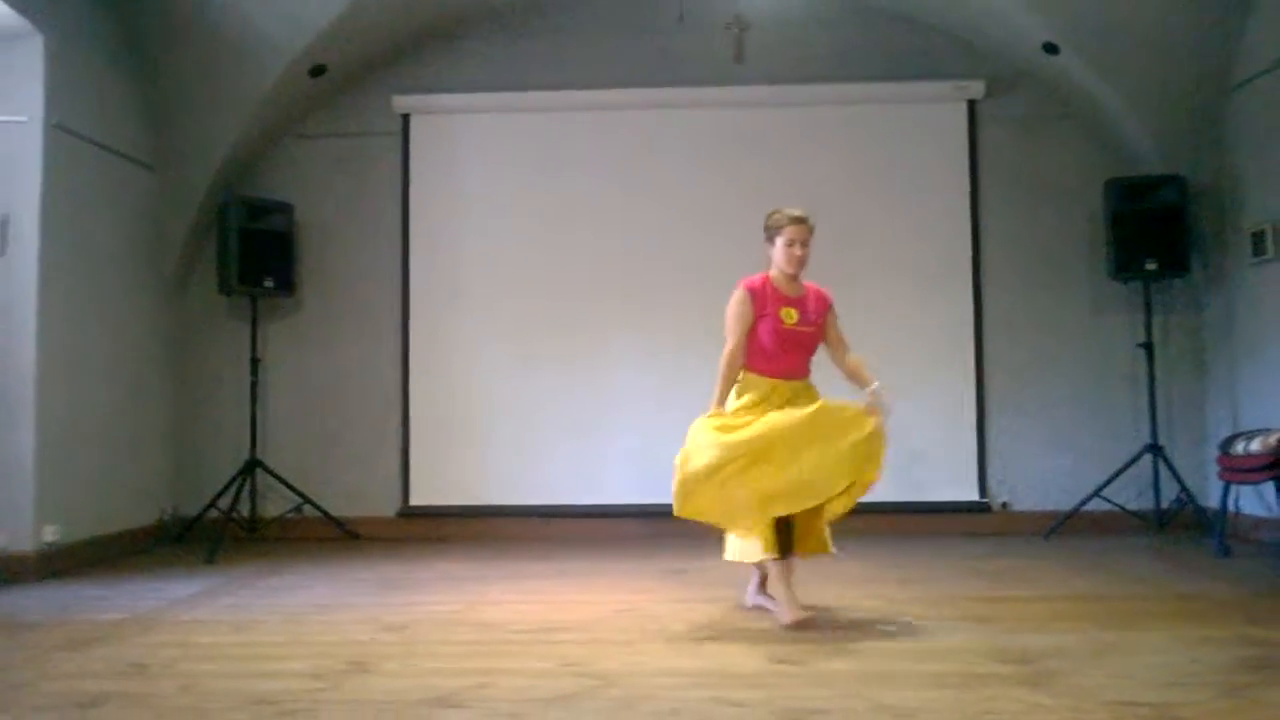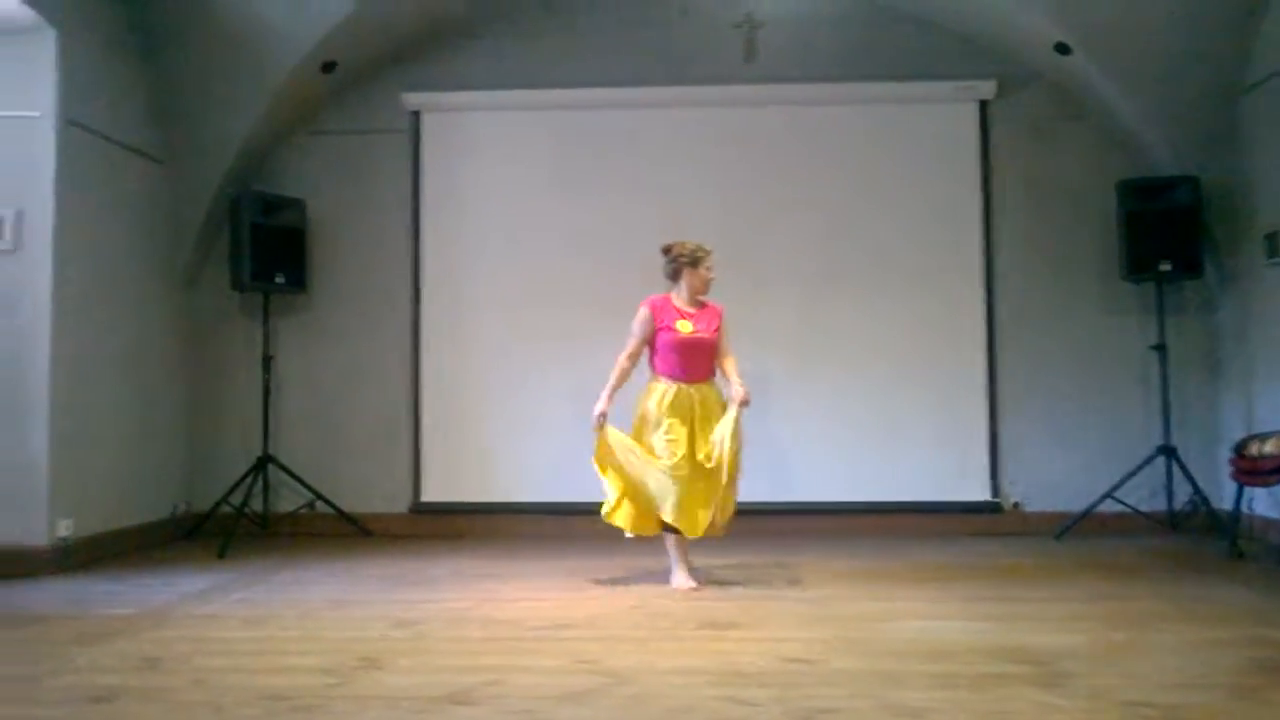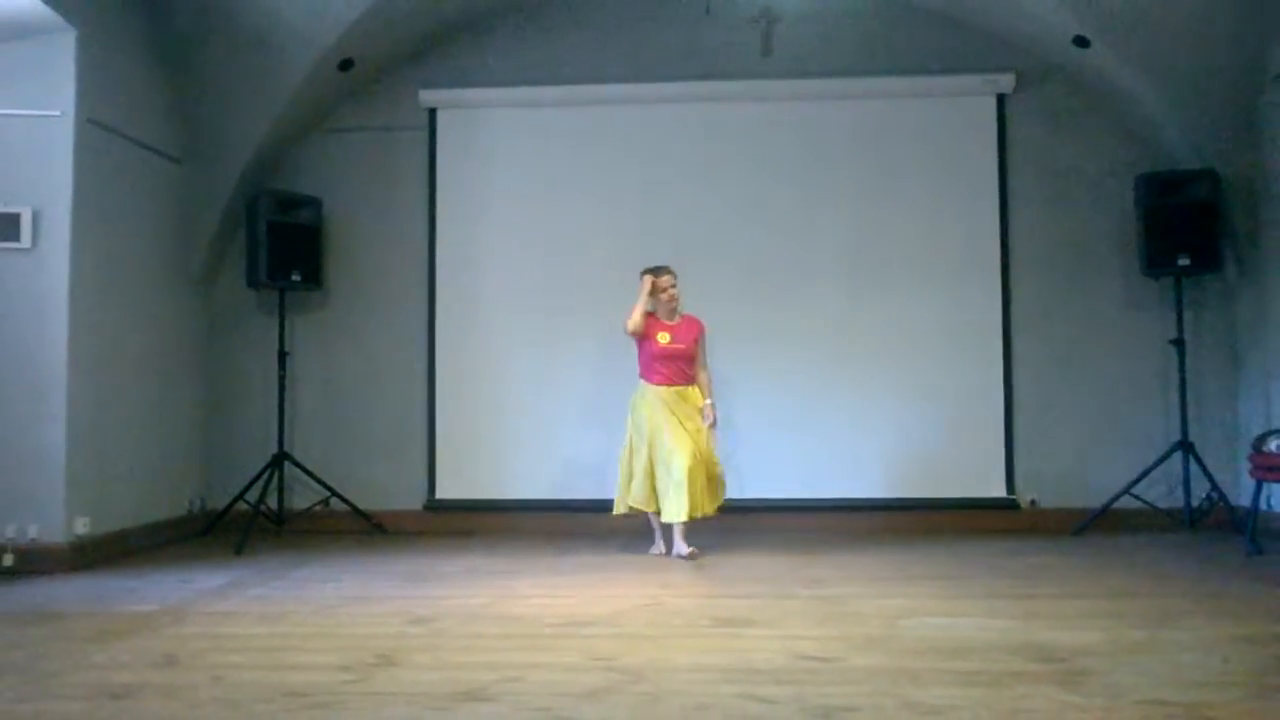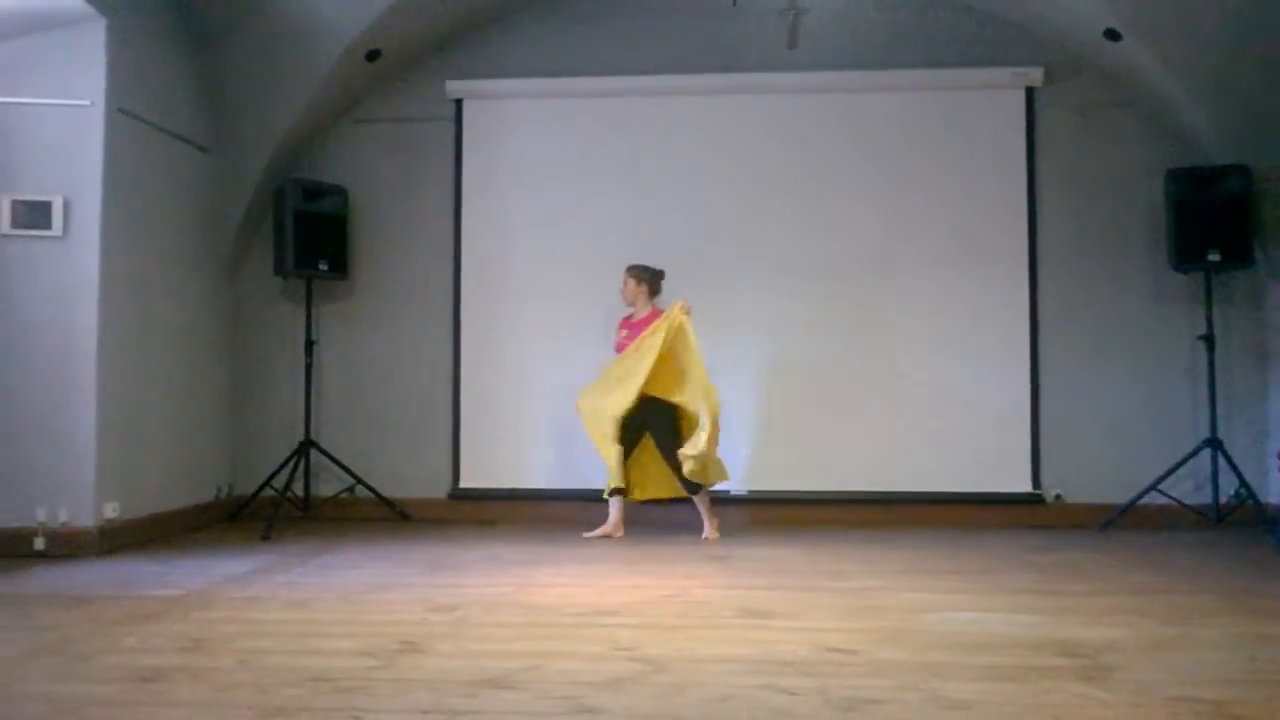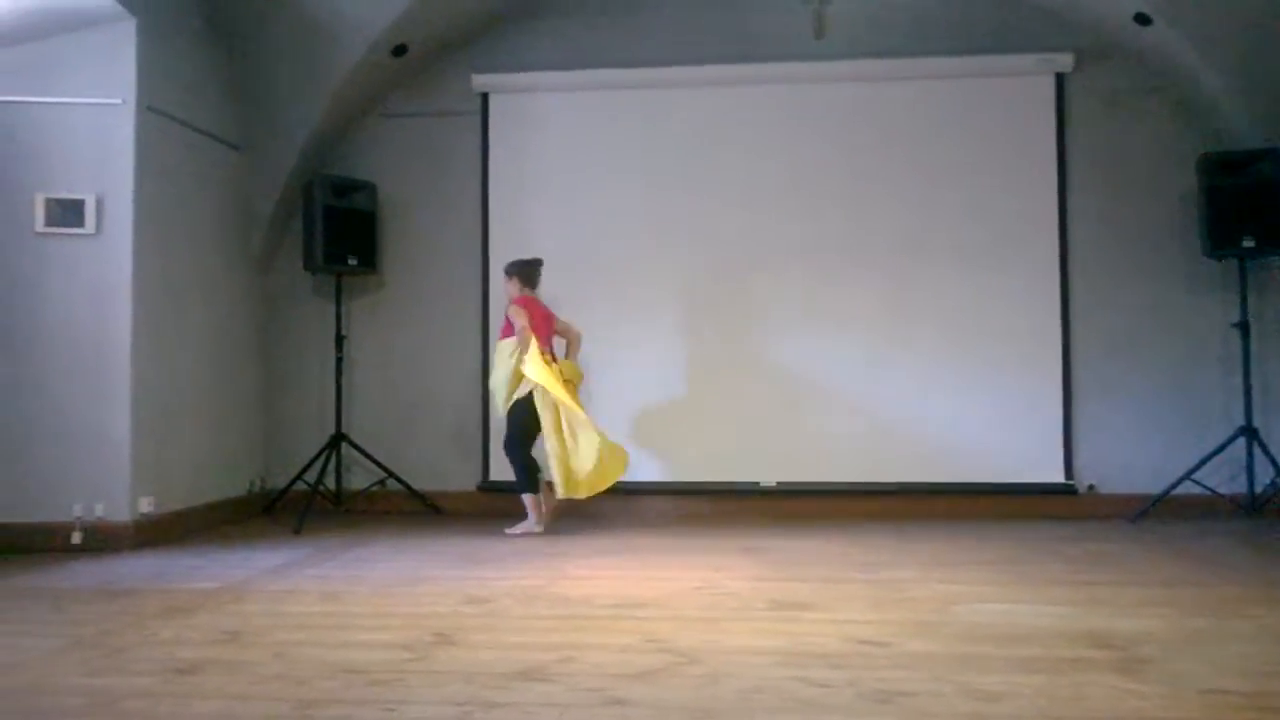
dt=1s
person 1, frame 1
left shoulder: (820, 300)
right shoulder: (749, 293)
left elbow: (842, 354)
right elbow: (733, 353)
left wrist: (872, 388)
right wrist: (717, 408)
left hip: (800, 404)
right hip: (755, 401)
left knee: (793, 493)
right knee: (767, 492)
left ankle: (758, 588)
right ankle: (785, 594)
person 1, frame 2
left shoulder: (714, 313)
right shoulder: (653, 308)
left elbow: (725, 356)
right elbow: (629, 356)
left wrist: (736, 385)
right wrist: (606, 397)
left hip: (706, 403)
right hip: (666, 402)
left knee: (702, 479)
right knee: (670, 479)
left ankle: (678, 551)
right ankle: (679, 569)
person 1, frame 3
left shoulder: (694, 326)
right shoulder: (646, 322)
left elbow: (701, 369)
right elbow: (631, 328)
left wrist: (708, 402)
right wrist: (643, 292)
left hip: (685, 401)
right hip: (652, 402)
left knee: (685, 464)
right knee: (654, 465)
left ankle: (680, 539)
right ankle: (659, 537)
person 1, frame 4
left shoulder: (661, 319)
right shoulder: (624, 324)
left hip: (656, 401)
right hip: (629, 401)
left knee: (675, 460)
left ankle: (709, 521)
right ankle: (614, 523)
person 1, frame 5
left shoulder: (516, 307)
right shoulder: (544, 310)
left elbow: (524, 337)
right elbow: (574, 335)
left hip: (529, 387)
left knee: (517, 449)
right knee: (517, 447)
left ankle: (535, 518)
right ankle: (545, 498)
